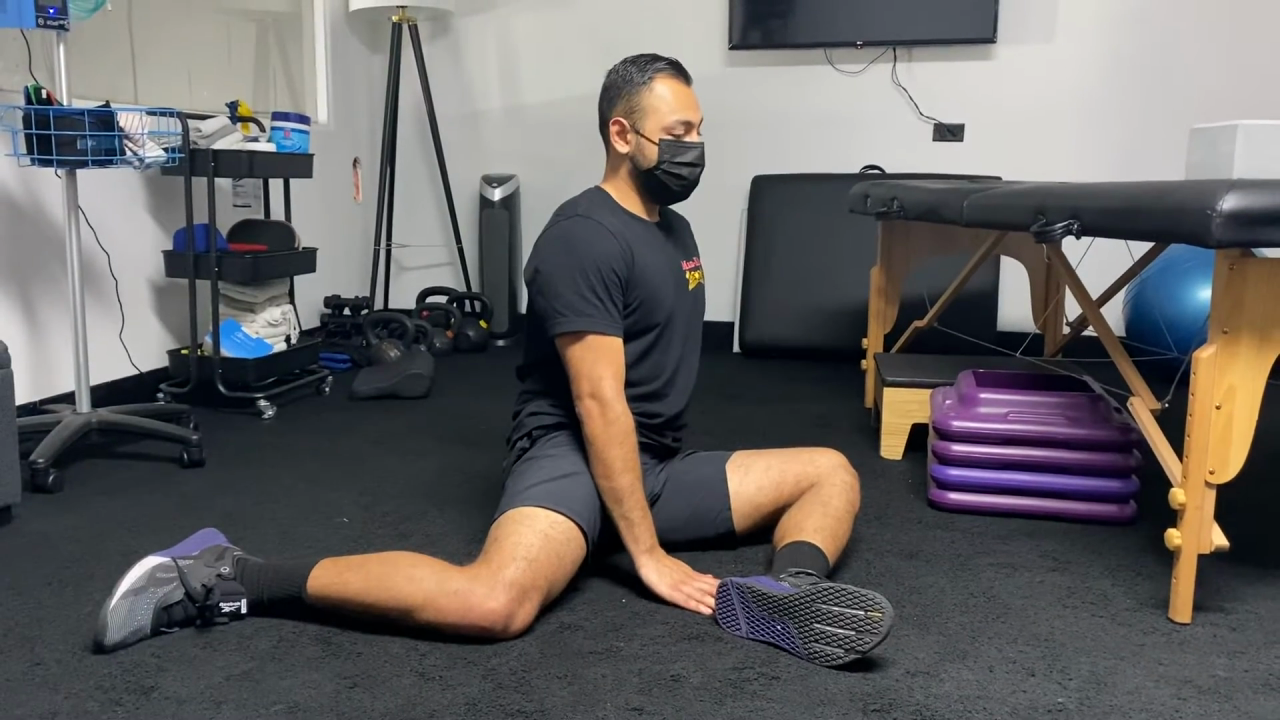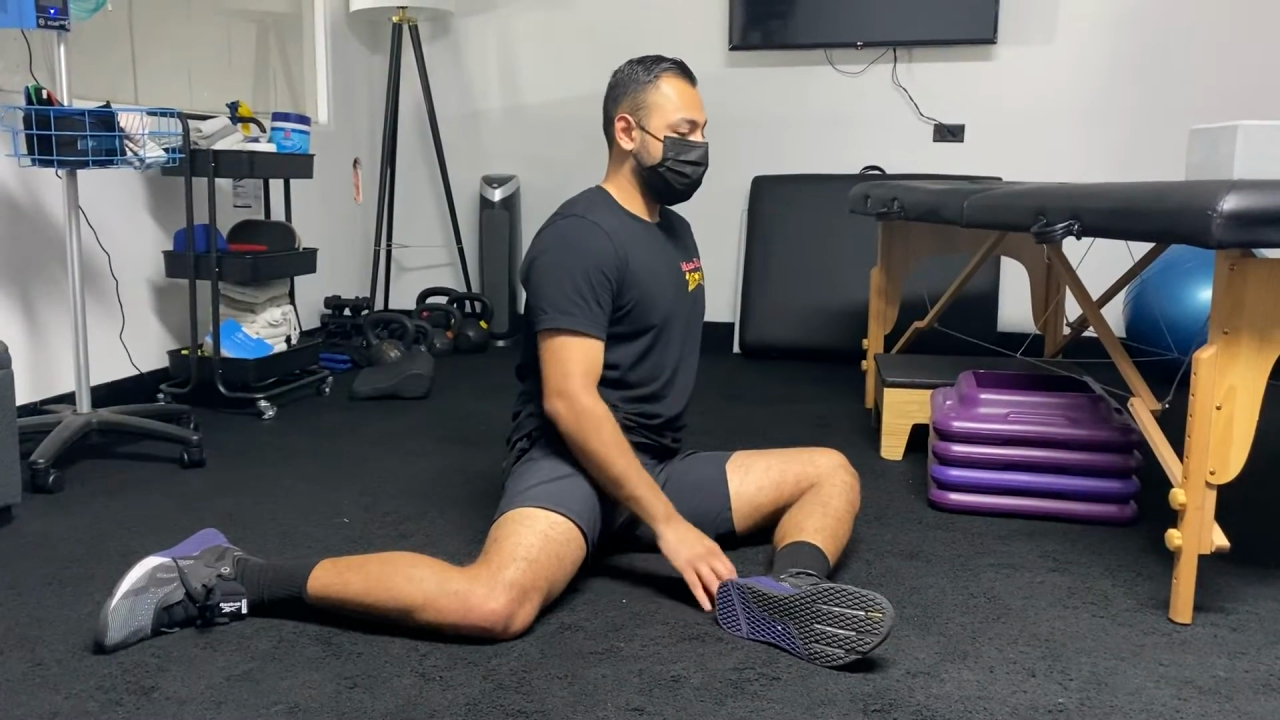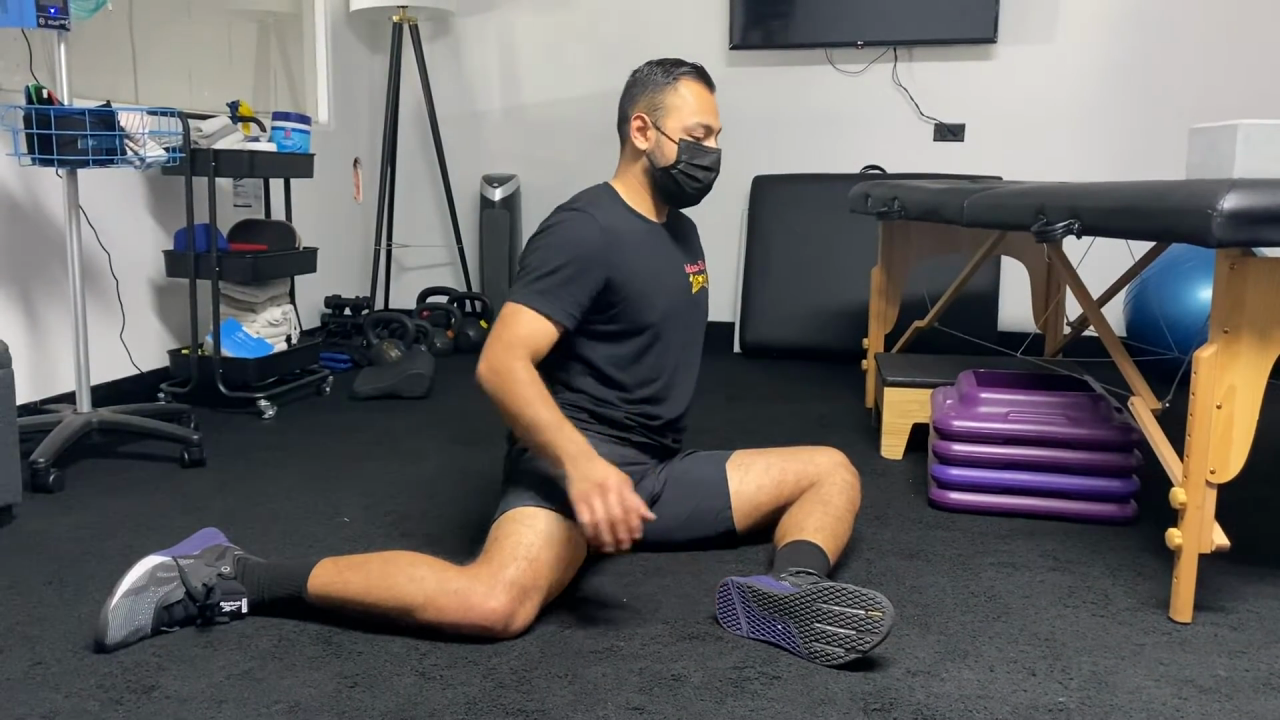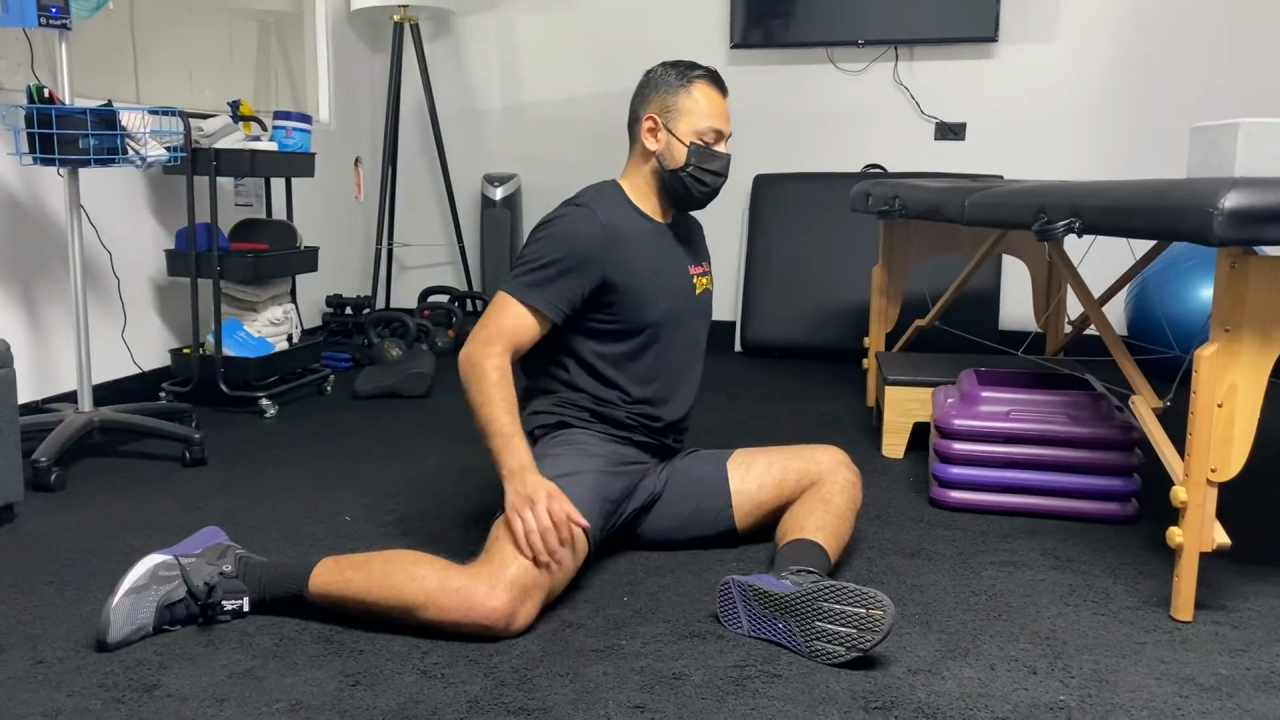
dt=0.4s
person 1, frame 1
left shoulder: (675, 230)
right shoulder: (585, 237)
right elbow: (599, 402)
left wrist: (669, 484)
right wrist: (648, 553)
left hip: (656, 462)
right hip: (572, 454)
left knee: (832, 472)
right knee: (495, 603)
left ankle: (786, 597)
right ankle: (228, 579)
person 1, frame 2
left shoulder: (674, 231)
right shoulder: (583, 237)
right elbow: (567, 398)
left wrist: (669, 496)
right wrist: (664, 521)
left hip: (655, 462)
right hip: (575, 461)
left knee: (832, 473)
right knee: (494, 605)
left ankle: (786, 599)
right ankle: (227, 580)
person 1, frame 3
left shoulder: (681, 233)
right shoulder: (585, 231)
right elbow: (501, 363)
left wrist: (650, 469)
right wrist: (584, 462)
left hip: (657, 467)
right hip: (582, 460)
left knee: (832, 472)
right knee: (495, 603)
left ankle: (787, 596)
right ankle: (226, 580)
person 1, frame 4
left shoulder: (686, 233)
right shoulder: (589, 227)
right elbow: (484, 353)
left wrist: (667, 448)
right wrist: (525, 480)
left hip: (658, 467)
right hip: (579, 451)
left knee: (834, 469)
right knee: (495, 602)
left ankle: (786, 595)
right ankle: (228, 578)
